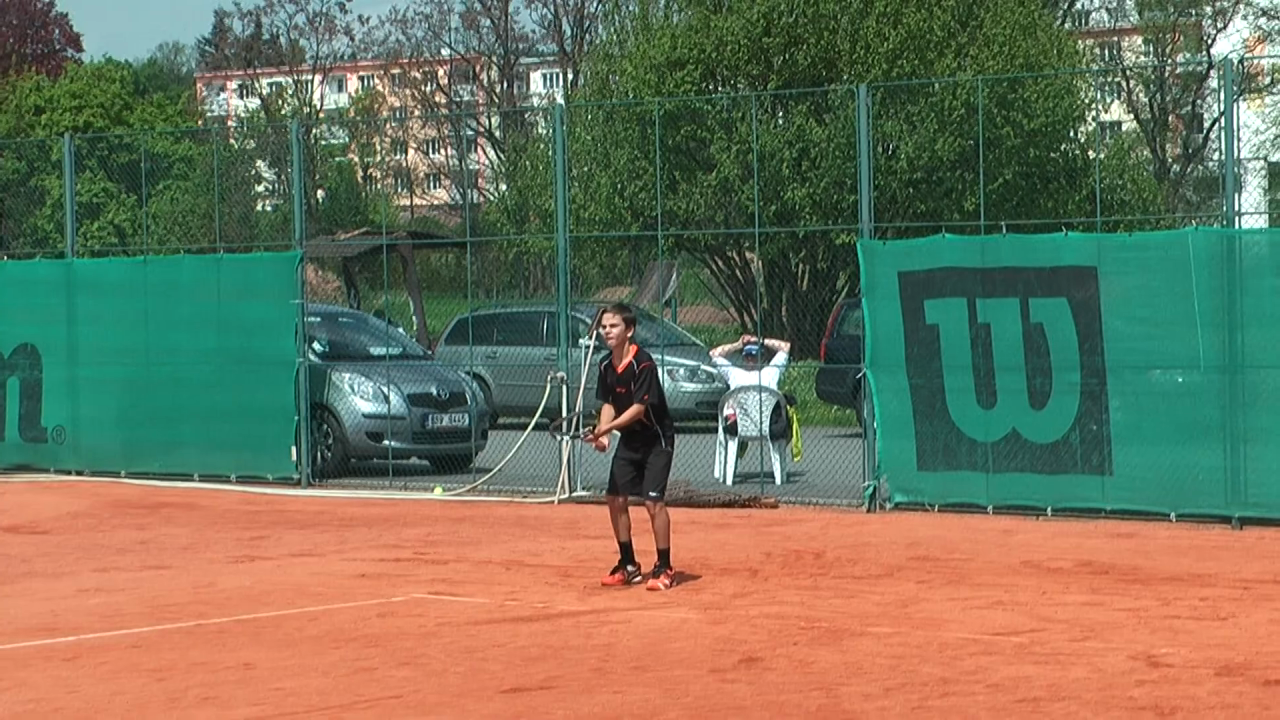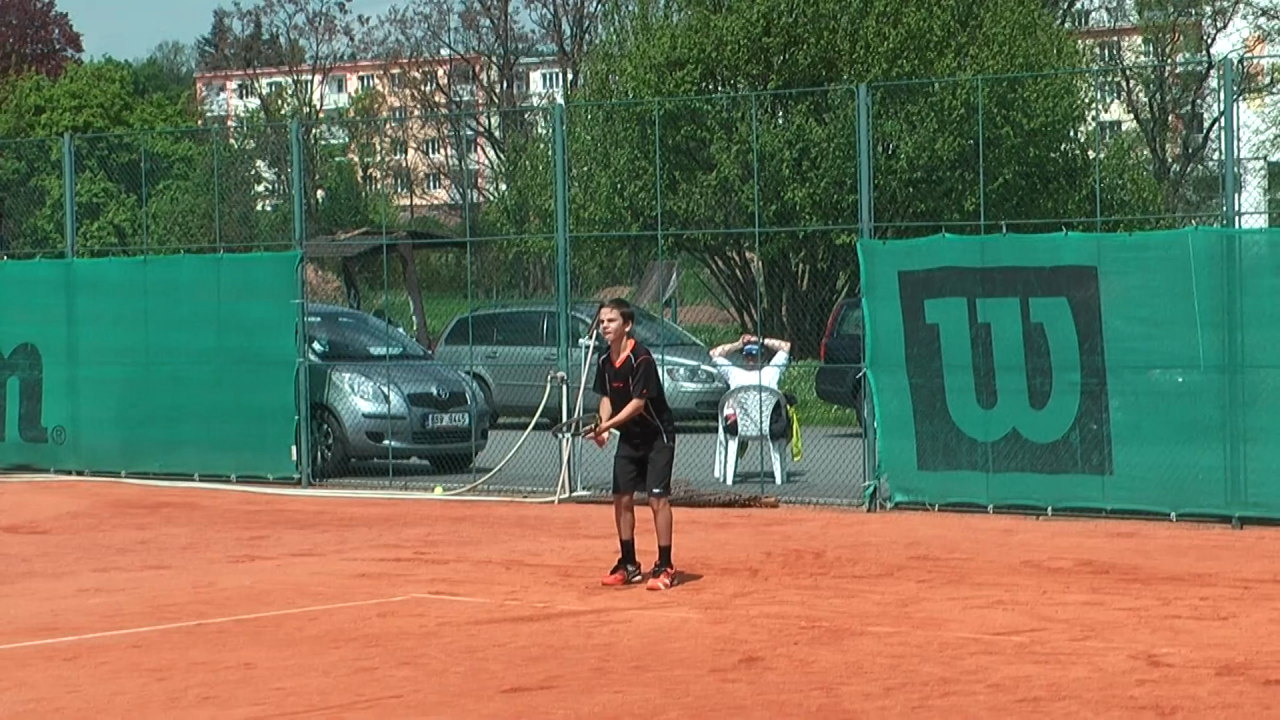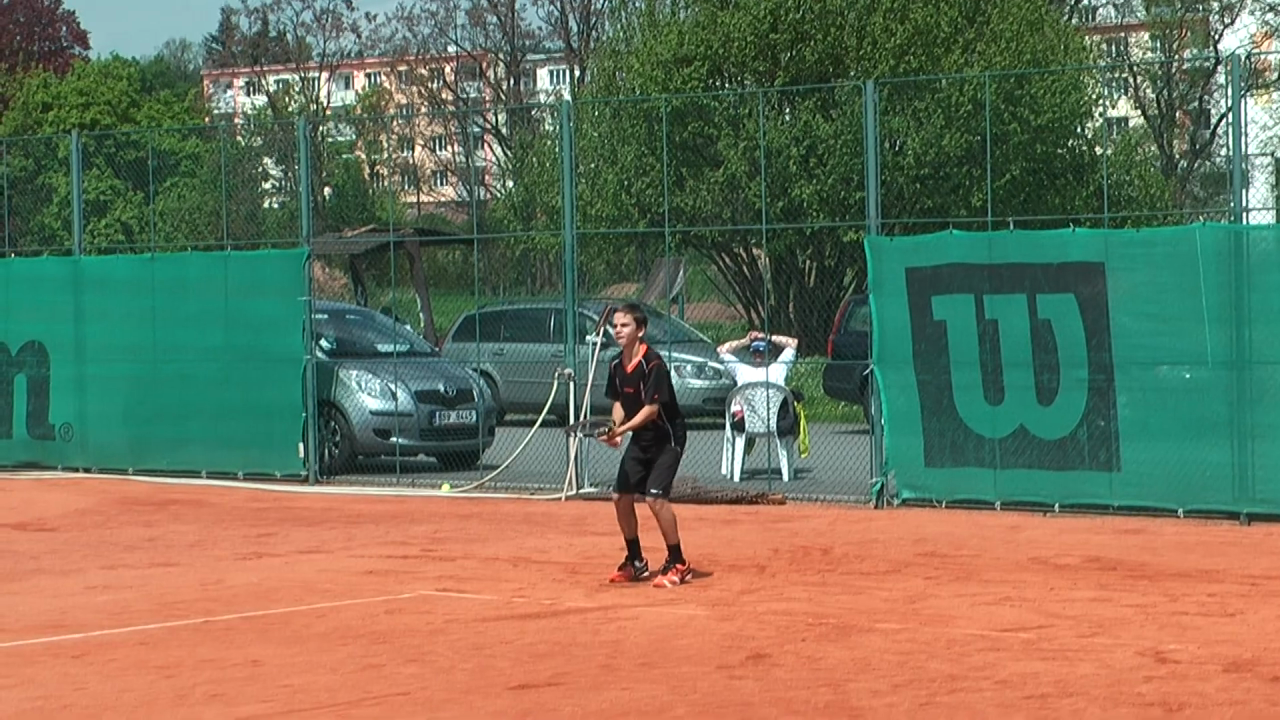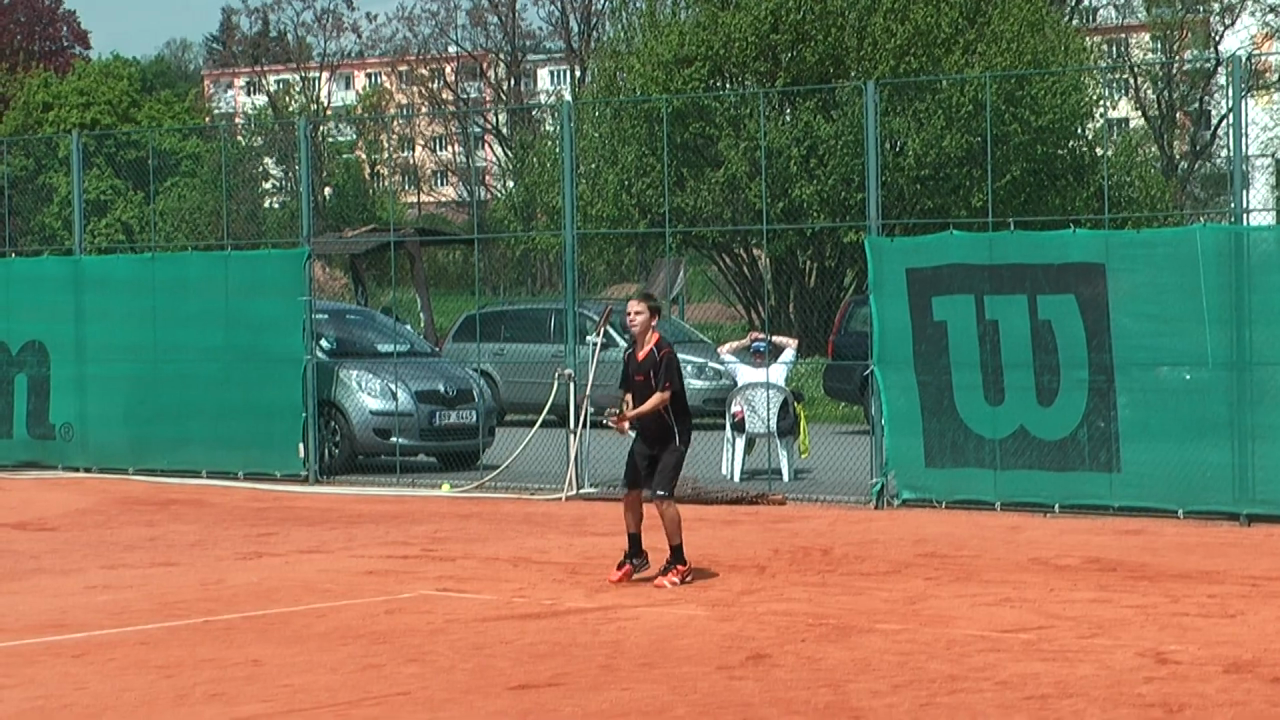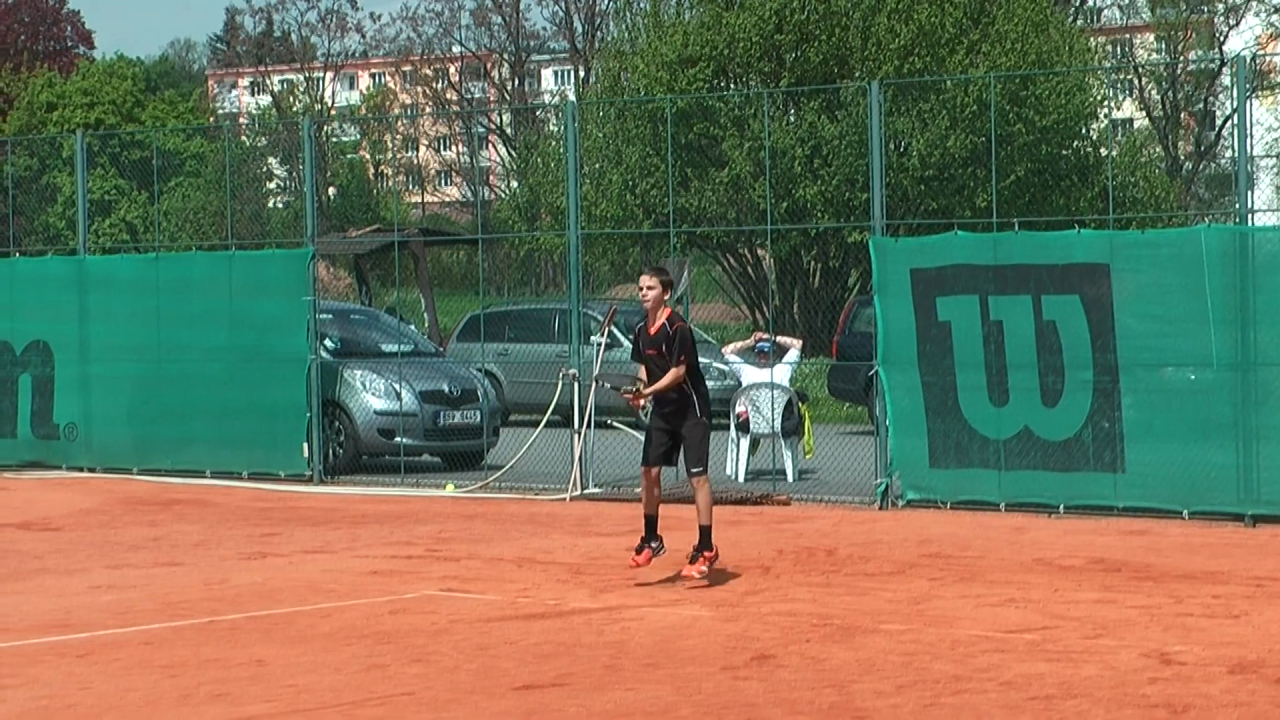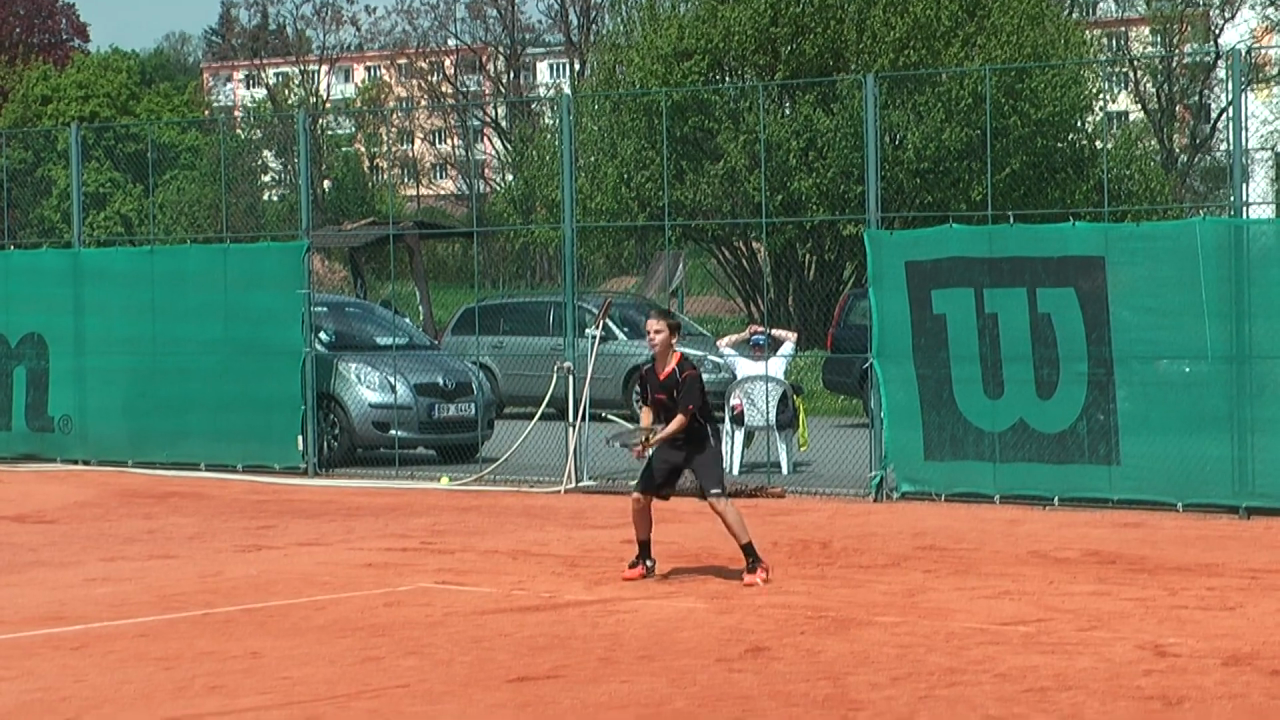
dt=0.2s
person 1, frame 1
left shoulder: (643, 364)
right shoulder: (605, 365)
left elbow: (639, 408)
right elbow: (608, 403)
left wrist: (605, 428)
right wrist: (603, 434)
left hip: (656, 440)
right hip: (629, 440)
left knee: (653, 501)
right knee: (615, 500)
left ankle: (664, 568)
right ankle: (629, 565)
person 1, frame 2
left shoulder: (642, 358)
right shoulder: (604, 360)
left elbow: (638, 402)
right elbow: (607, 397)
left wrist: (607, 425)
right wrist: (602, 428)
left hip: (656, 435)
right hip: (629, 437)
left knee: (657, 498)
right knee: (622, 499)
left ankle: (665, 567)
right ankle: (629, 565)
person 1, frame 3
left shoulder: (653, 363)
right shoulder: (616, 364)
left elbow: (652, 408)
right elbow: (619, 402)
left wrist: (621, 430)
right wrist: (616, 431)
left hip: (666, 438)
right hip: (640, 440)
left knee: (656, 497)
right knee: (621, 497)
left ankle: (677, 563)
right ankle: (636, 561)
person 1, frame 4
left shoulder: (664, 352)
right shoulder: (629, 354)
left elbow: (663, 395)
left wrist: (631, 415)
right wrist: (624, 418)
left hip: (672, 433)
right hip: (646, 433)
left knee: (662, 498)
right knee: (631, 493)
left ankle: (679, 564)
right ankle: (635, 557)
person 1, frame 5
left shoulder: (678, 327)
right shoulder: (641, 329)
left elbow: (678, 371)
left wrist: (647, 391)
right wrist: (640, 394)
left hip: (690, 409)
right hip: (662, 409)
left knee: (697, 476)
right knee: (650, 472)
left ankle: (705, 549)
right ankle: (651, 539)
person 1, frame 6
left shoulder: (688, 372)
right shoulder: (647, 371)
left elbow: (683, 418)
right elbow: (647, 407)
left wrist: (655, 439)
right wrist: (645, 434)
left hip: (701, 442)
right hip: (670, 443)
left knee: (717, 499)
right knee: (639, 498)
left ankle: (754, 562)
right ankle: (645, 560)
